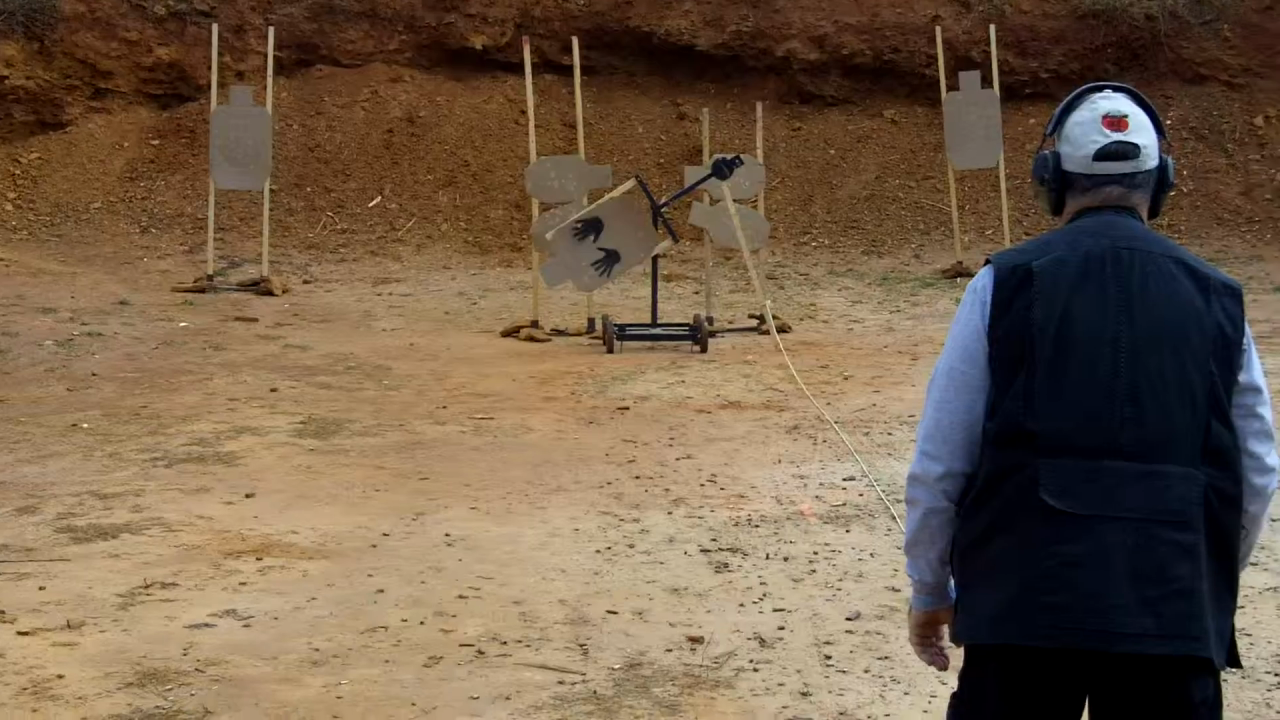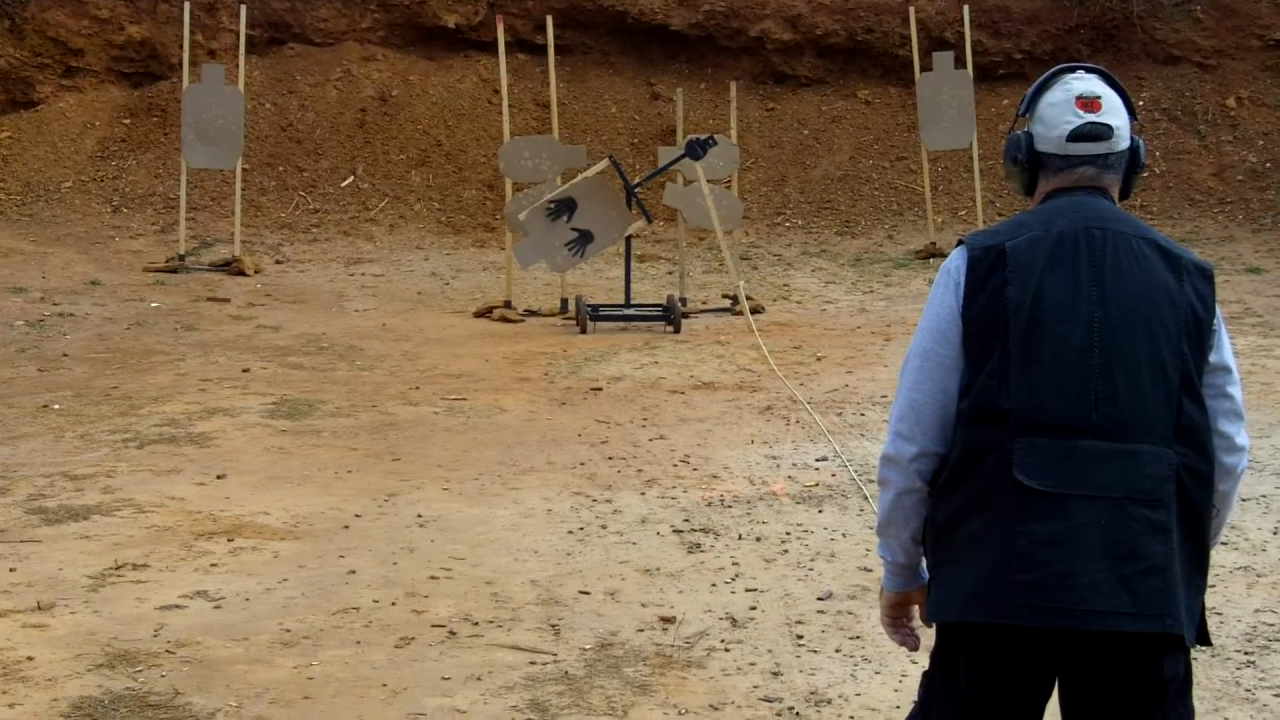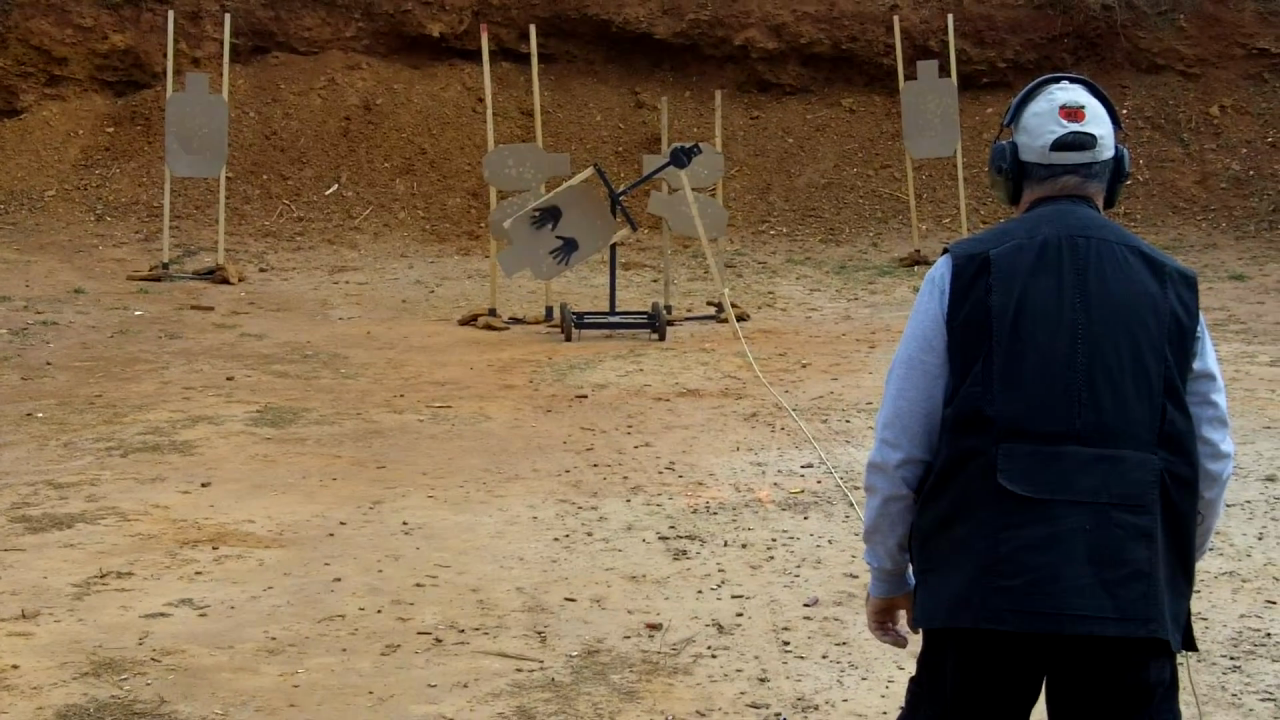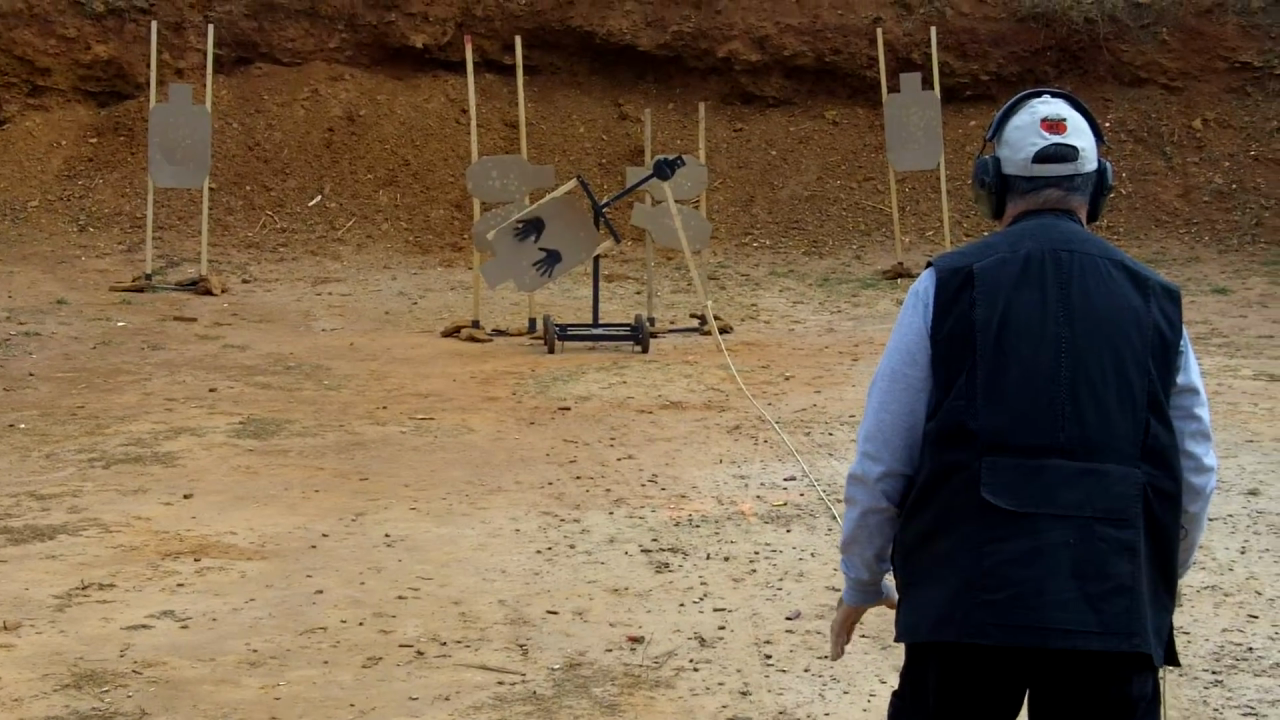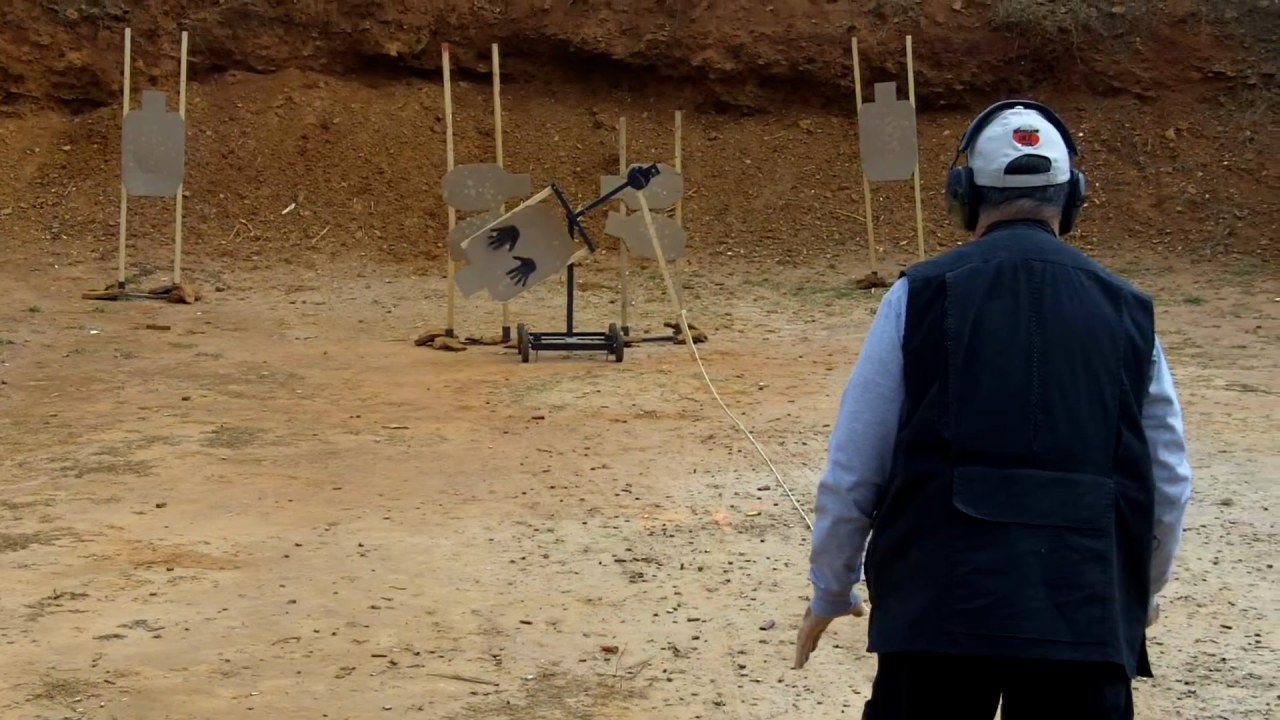
dt=0.4s
person 1, frame 1
left shoulder: (1007, 284)
right shoulder: (1218, 300)
left elbow: (940, 463)
left wrist: (930, 589)
right wrist: (1211, 584)
left hip: (1024, 603)
right hip: (1175, 611)
person 1, frame 2
left shoulder: (980, 263)
right shoulder: (1189, 279)
left elbow: (913, 442)
right elbow: (1226, 453)
left wrist: (902, 569)
right wrist: (1180, 564)
left hip: (997, 581)
right hip: (1146, 588)
person 1, frame 3
left shoulder: (964, 272)
right shoulder: (1172, 287)
left elbow: (899, 449)
right elbow: (1211, 460)
left wrist: (888, 574)
right wrist: (1171, 571)
left hip: (982, 587)
right hip: (1129, 594)
person 1, frame 4
left shoulder: (948, 286)
right shoulder: (1156, 301)
left elbow: (881, 462)
right elbow: (1194, 474)
left wrist: (862, 580)
right wrist: (1157, 583)
left hip: (966, 599)
right hip: (1112, 607)
person 1, frame 5
left shoulder: (921, 295)
right shoulder: (1127, 311)
left elbow: (851, 472)
right elbow: (1168, 484)
left wrist: (830, 590)
right wrist: (1138, 593)
left hip: (938, 609)
right hip: (1085, 615)
